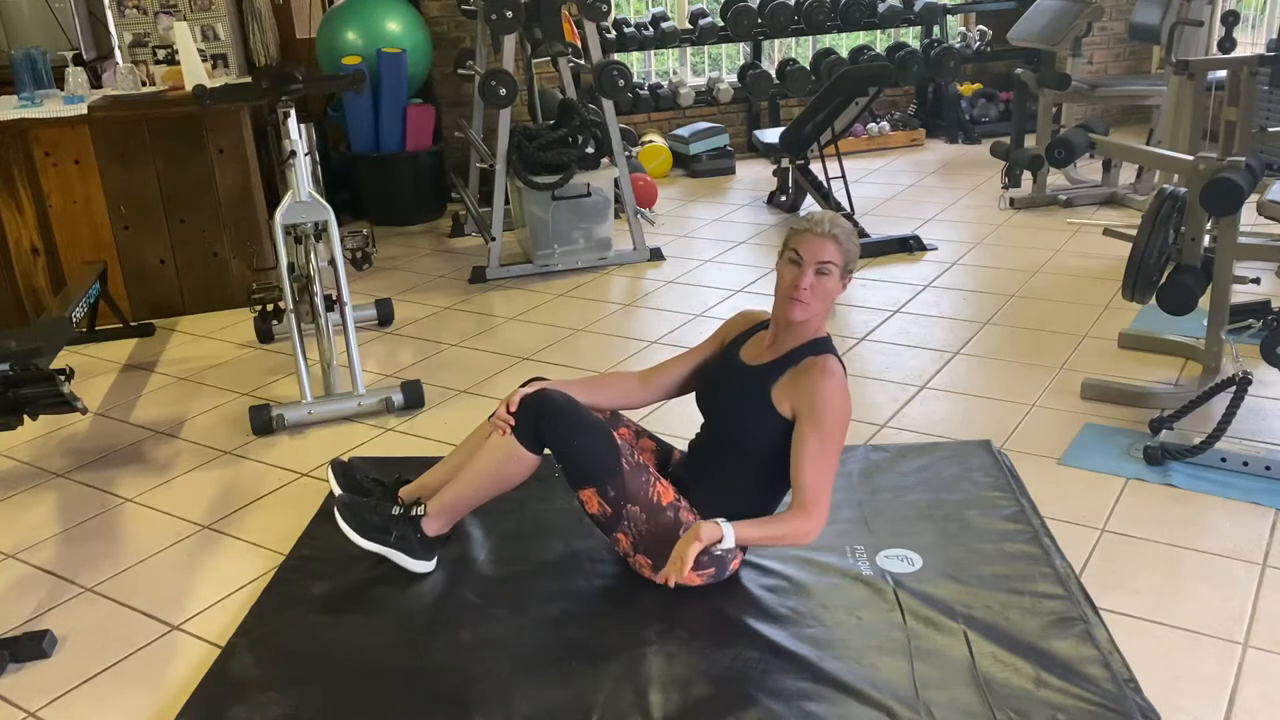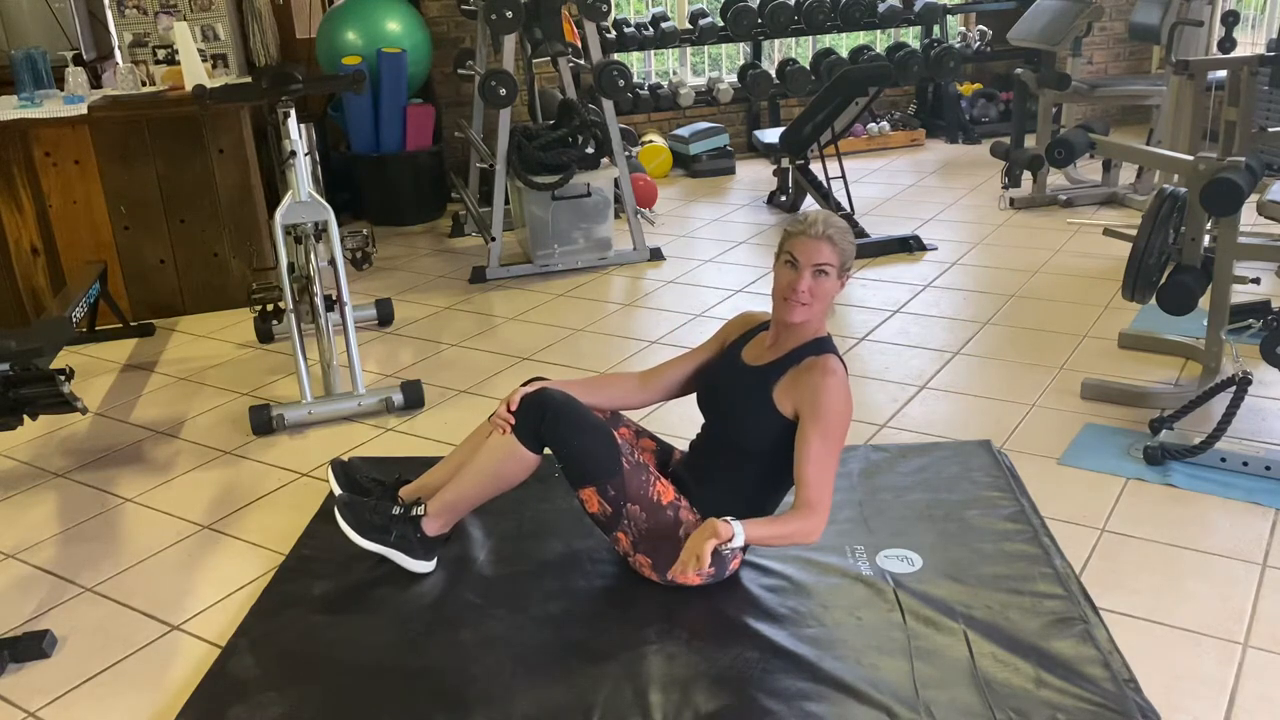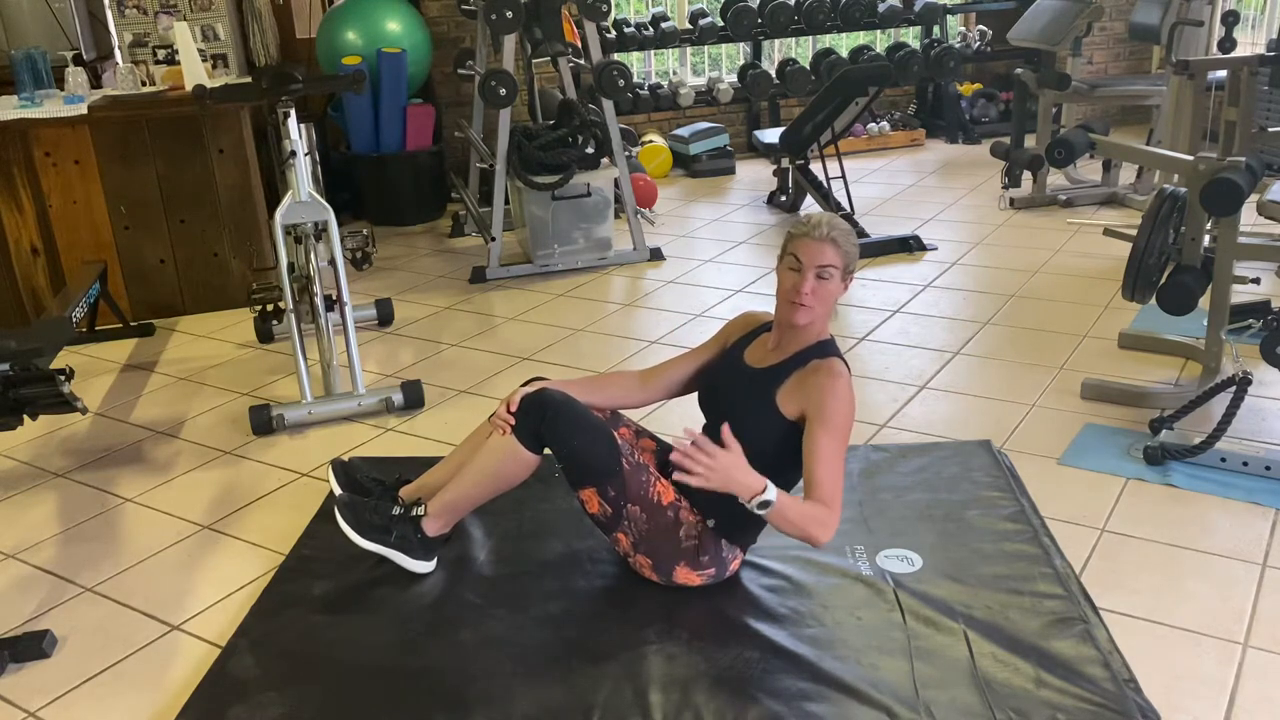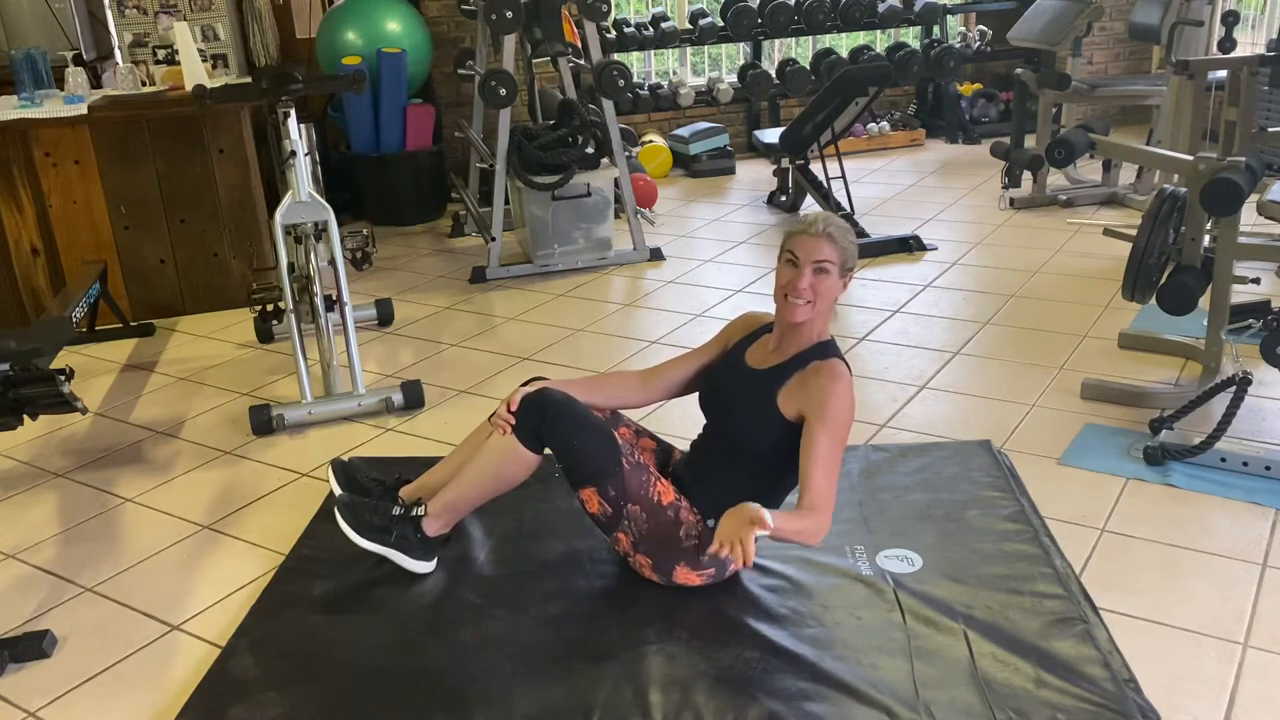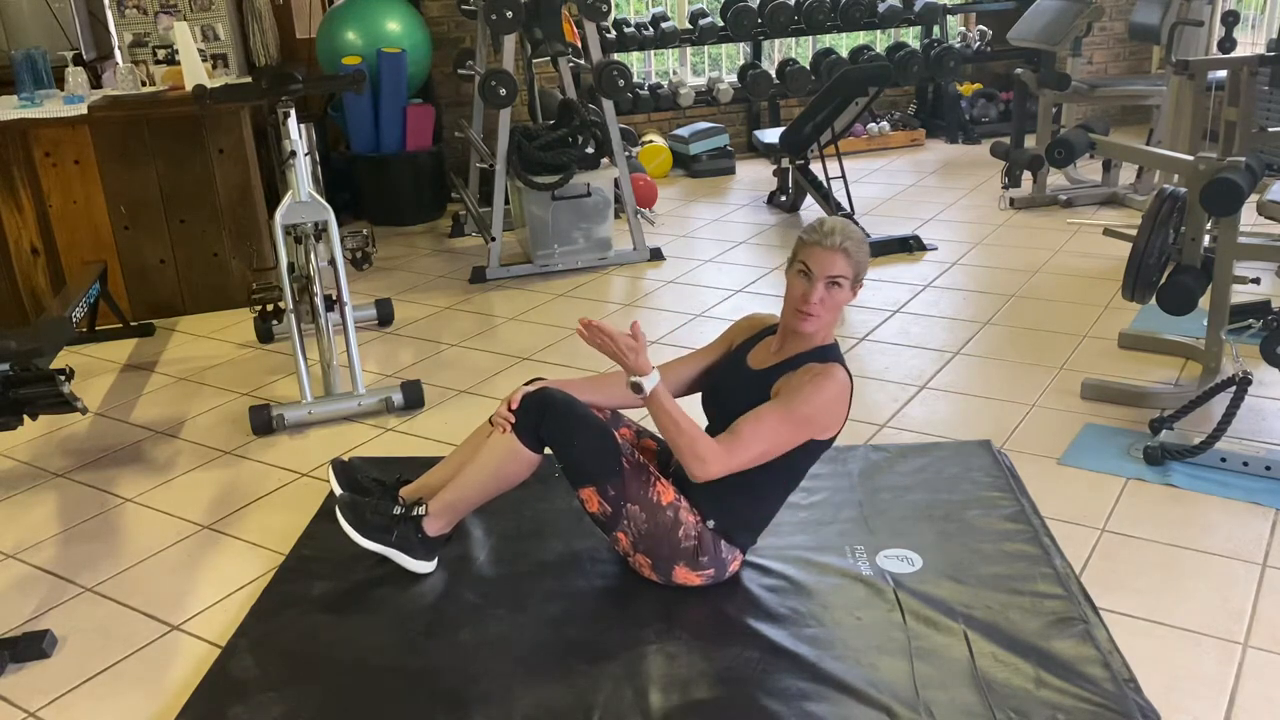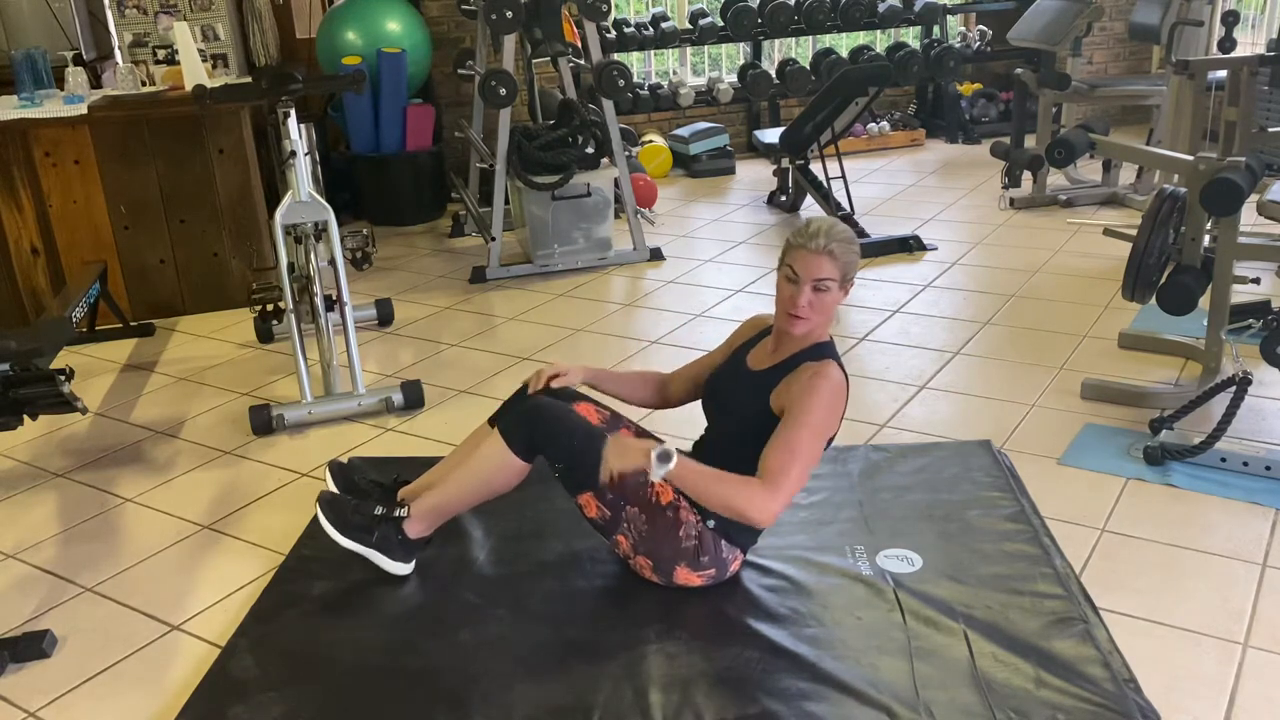
dt=0.5s
person 1, frame 1
left shoulder: (820, 379)
right shoulder: (749, 327)
left elbow: (807, 521)
right elbow: (646, 384)
left wrist: (715, 533)
right wrist: (547, 388)
left hip: (697, 547)
right hip: (684, 486)
left knee: (545, 414)
right knee: (538, 399)
left ankle: (420, 531)
right ankle: (405, 499)
person 1, frame 2
left shoulder: (821, 378)
right shoulder: (749, 328)
left elbow: (810, 520)
right elbow: (646, 385)
left wrist: (726, 531)
right wrist: (545, 387)
left hip: (694, 543)
right hip: (683, 485)
left knee: (546, 413)
right knee: (537, 399)
left ankle: (421, 530)
right ankle: (405, 498)
person 1, frame 3
left shoulder: (826, 381)
right shoulder: (751, 328)
left elbow: (821, 525)
right elbow: (647, 384)
left wrist: (749, 488)
right wrist: (546, 387)
left hip: (699, 546)
right hip: (681, 491)
left knee: (545, 414)
right knee: (538, 399)
left ankle: (421, 531)
right ankle: (405, 498)
person 1, frame 4
left shoulder: (826, 381)
right shoulder: (753, 329)
left elbow: (815, 519)
right elbow: (649, 384)
left wrist: (753, 516)
right wrist: (544, 387)
left hip: (699, 541)
right hip: (681, 484)
left knee: (546, 413)
right knee: (537, 398)
left ankle: (421, 531)
right ankle: (405, 499)
person 1, frame 5
left shoulder: (825, 384)
right shoulder: (757, 330)
left elbow: (708, 461)
right elbow: (655, 386)
left wrist: (641, 376)
right wrist: (547, 385)
left hip: (698, 546)
right hip: (680, 489)
left knee: (544, 412)
right knee: (539, 398)
left ankle: (422, 530)
right ankle: (405, 499)
person 1, frame 6
left shoulder: (820, 381)
right shoulder: (761, 330)
left elbow: (763, 505)
right elbow: (672, 389)
left wrist: (658, 460)
right wrist: (585, 375)
left hip: (699, 546)
right hip: (683, 494)
left knee: (538, 422)
right knee: (544, 399)
left ankle: (403, 531)
right ankle: (402, 499)
